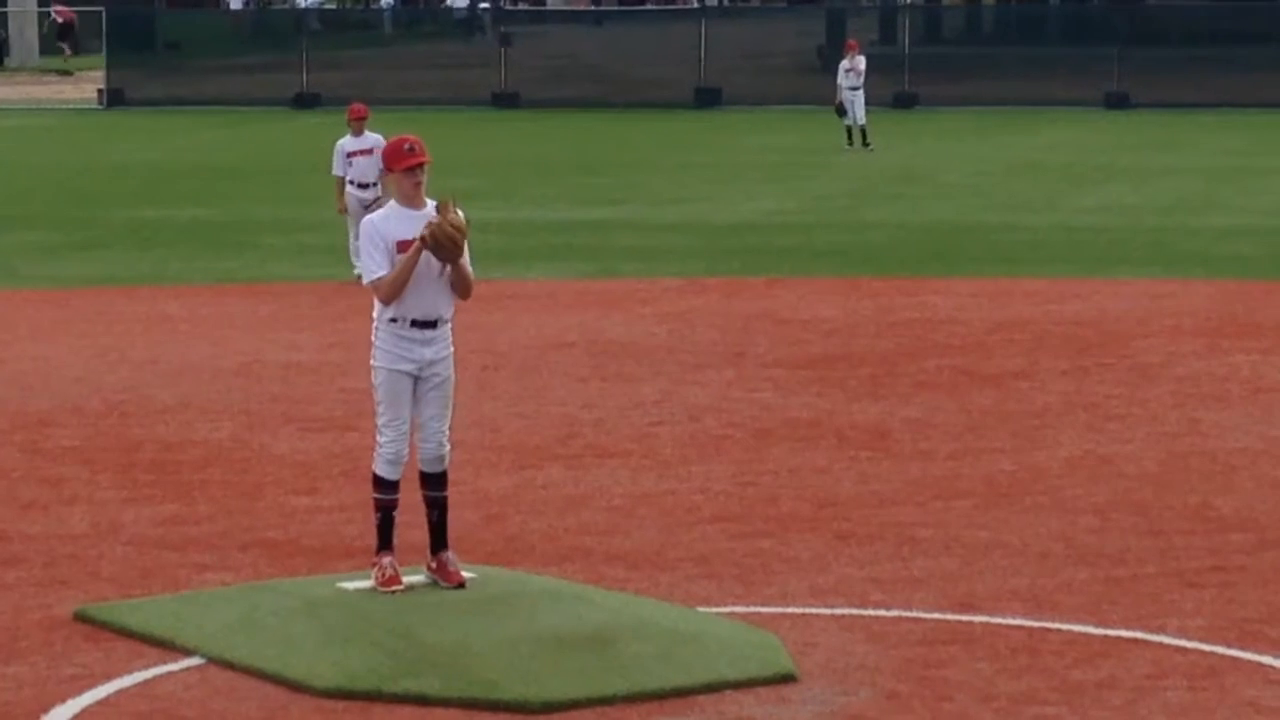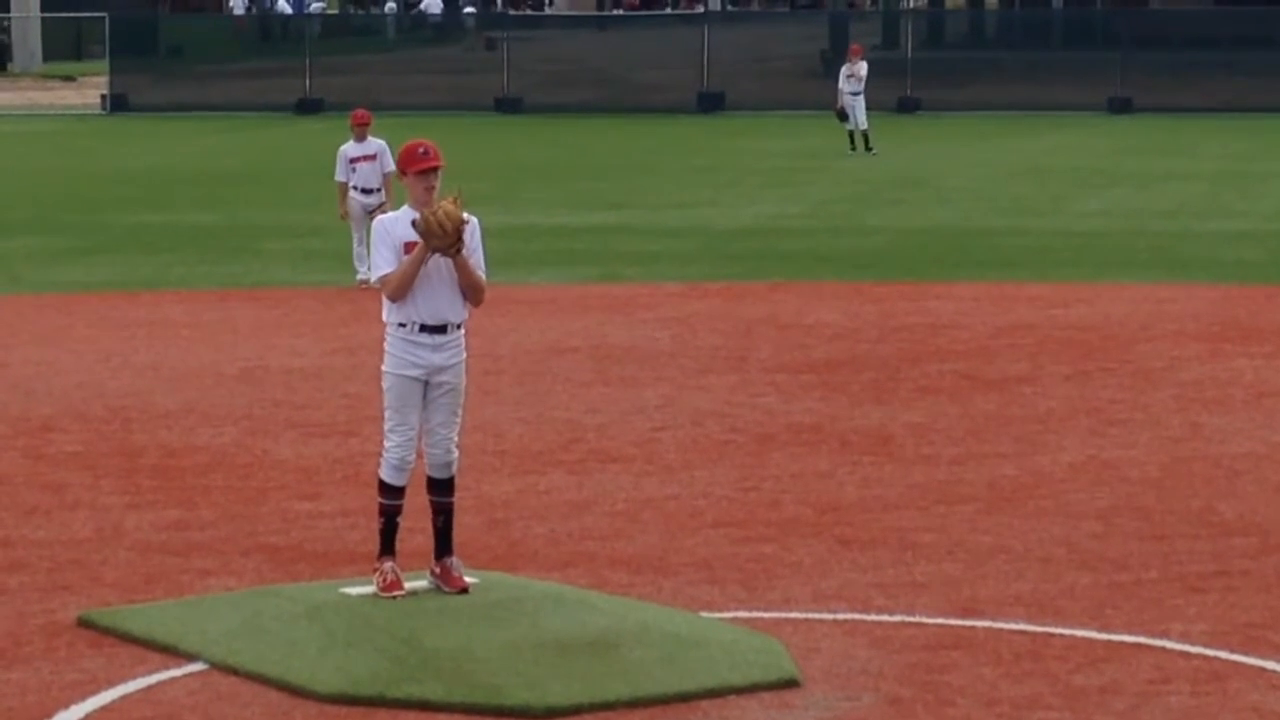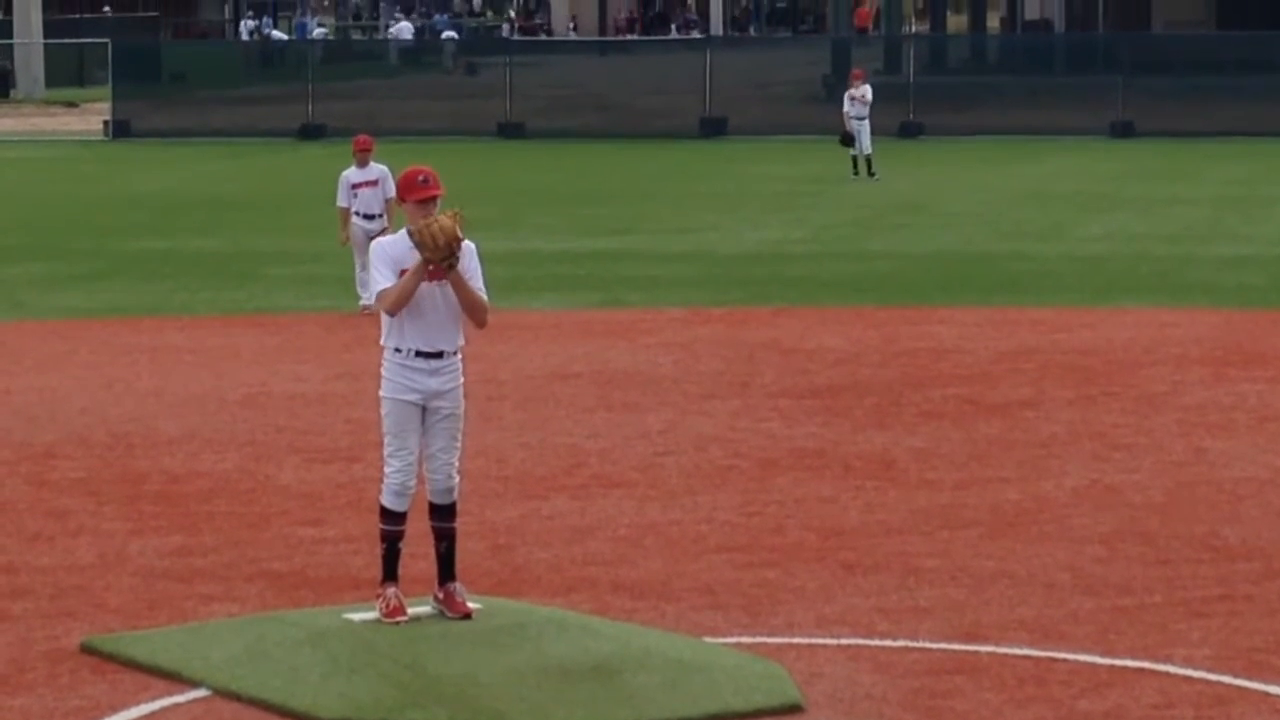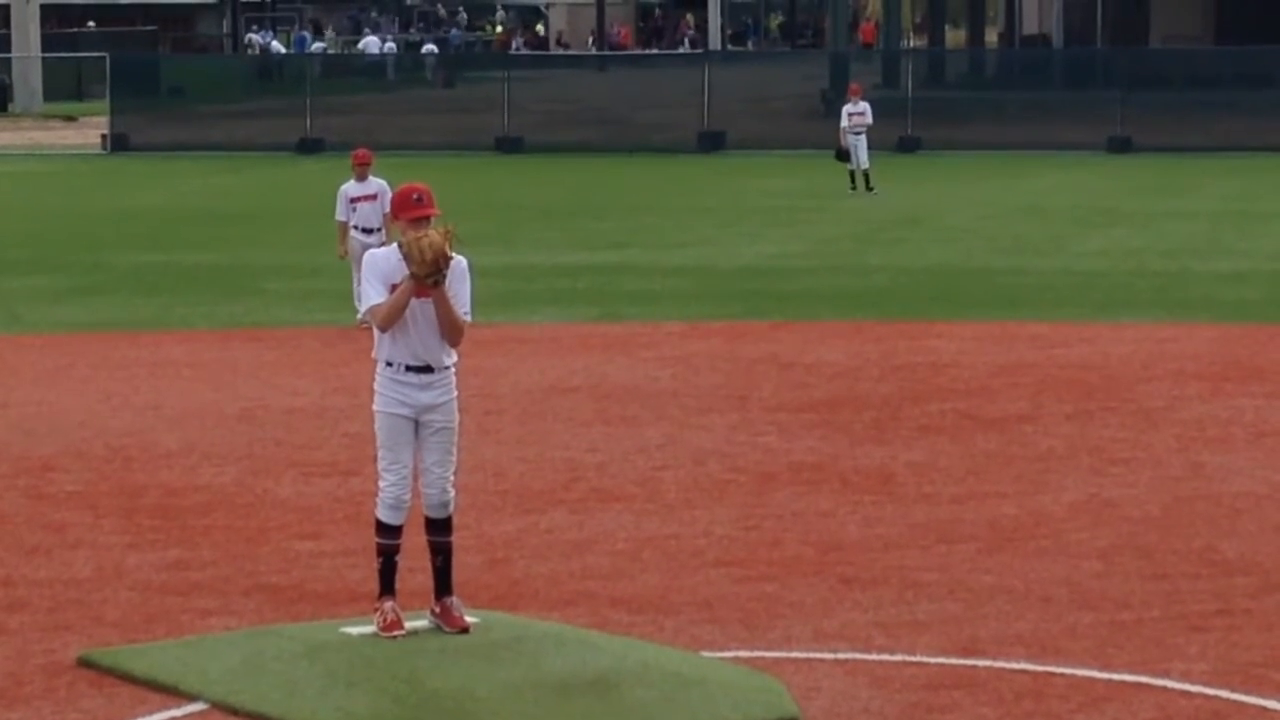
dt=1s
person 1, frame 1
left shoulder: (449, 217)
right shoulder: (376, 225)
left elbow: (466, 292)
right elbow: (384, 293)
left wrist: (452, 252)
right wrist: (419, 248)
left hip: (439, 342)
right hip: (394, 344)
left knee: (435, 446)
right knee: (392, 446)
left ankle: (440, 552)
right ankle: (384, 552)
person 1, frame 2
left shoulder: (465, 224)
right shoulder: (388, 226)
left elbow: (478, 297)
right elbow: (392, 291)
left wrist: (455, 251)
right wrist: (426, 246)
left hip: (451, 348)
right hip: (405, 348)
left knee: (443, 451)
right knee: (399, 450)
left ankle: (444, 557)
right ankle: (386, 558)
person 1, frame 3
left shoulder: (463, 250)
right shoulder: (385, 249)
left elbow: (482, 318)
right elbow: (389, 305)
left wrist: (451, 268)
right wrist: (424, 261)
left hip: (447, 374)
right hip: (402, 374)
left knee: (444, 477)
right knee: (400, 476)
left ankle: (447, 583)
right ankle: (389, 584)
person 1, frame 4
left shoulder: (455, 265)
right shoulder: (377, 262)
left elbow: (457, 336)
right elbow: (381, 320)
left wrist: (437, 284)
right wrist: (414, 277)
left hip: (440, 387)
right hip: (394, 386)
left knee: (439, 490)
right knee: (394, 490)
left ankle: (444, 597)
right ankle: (386, 597)
